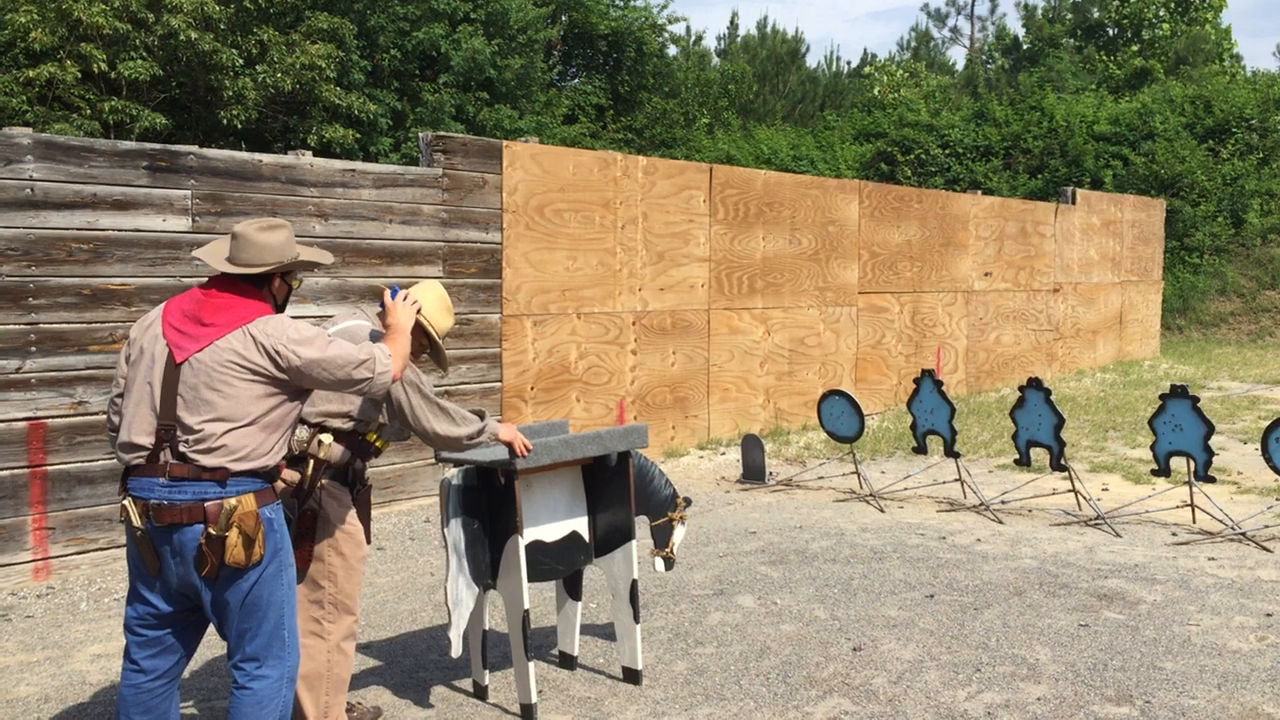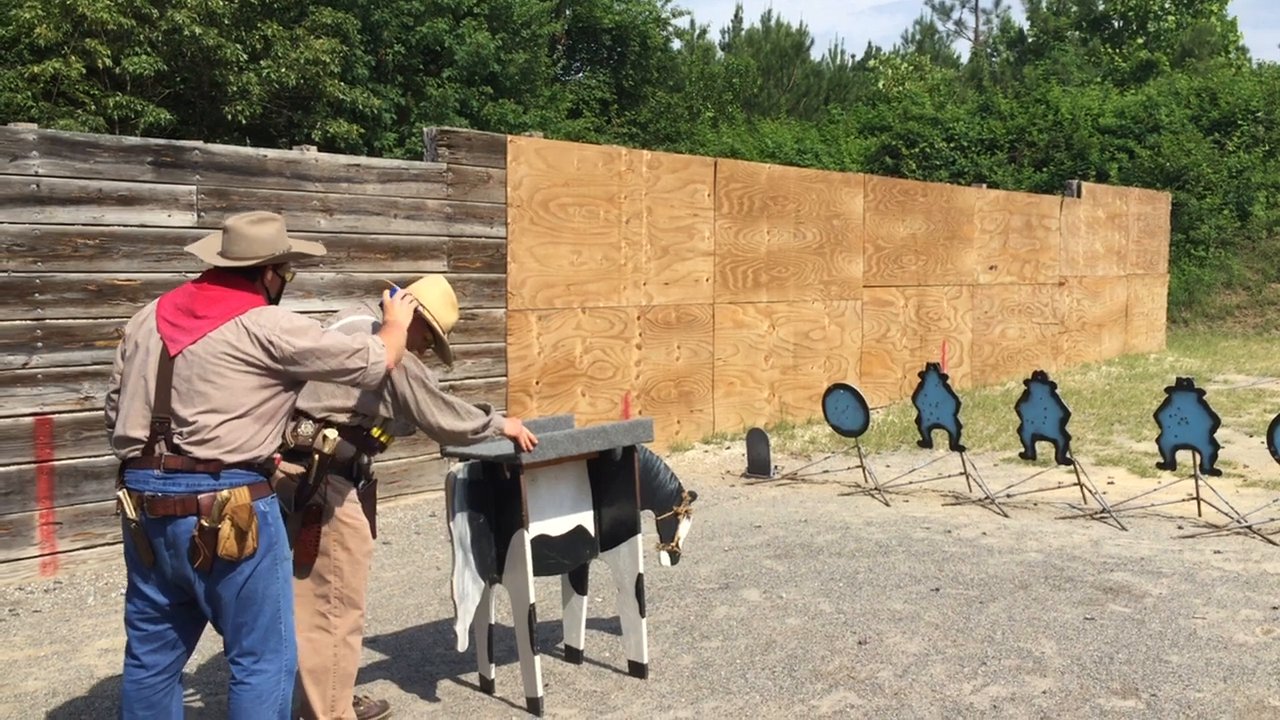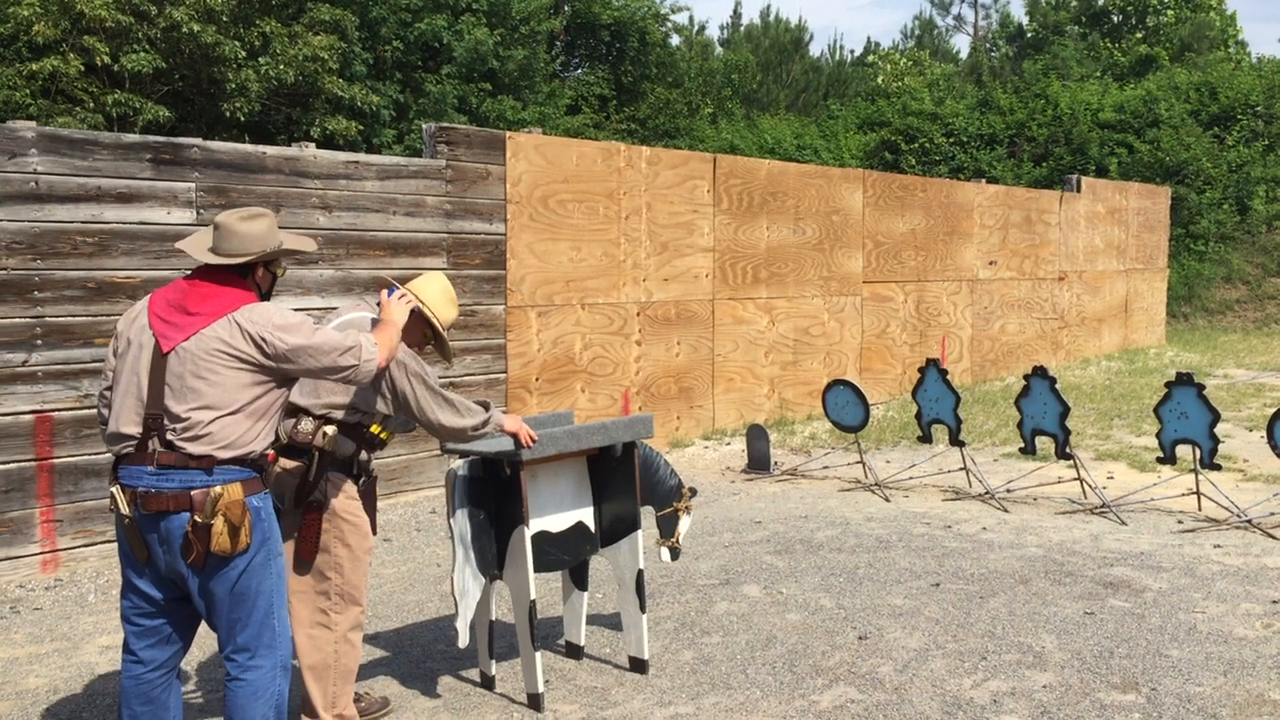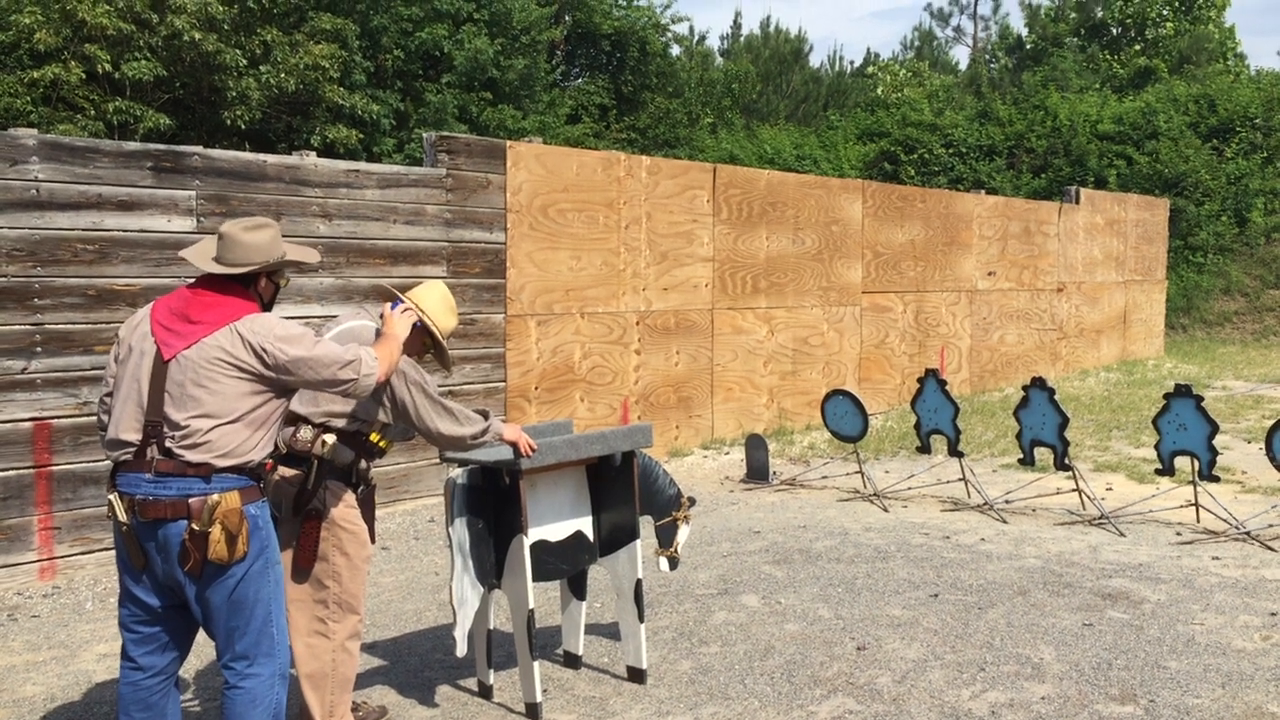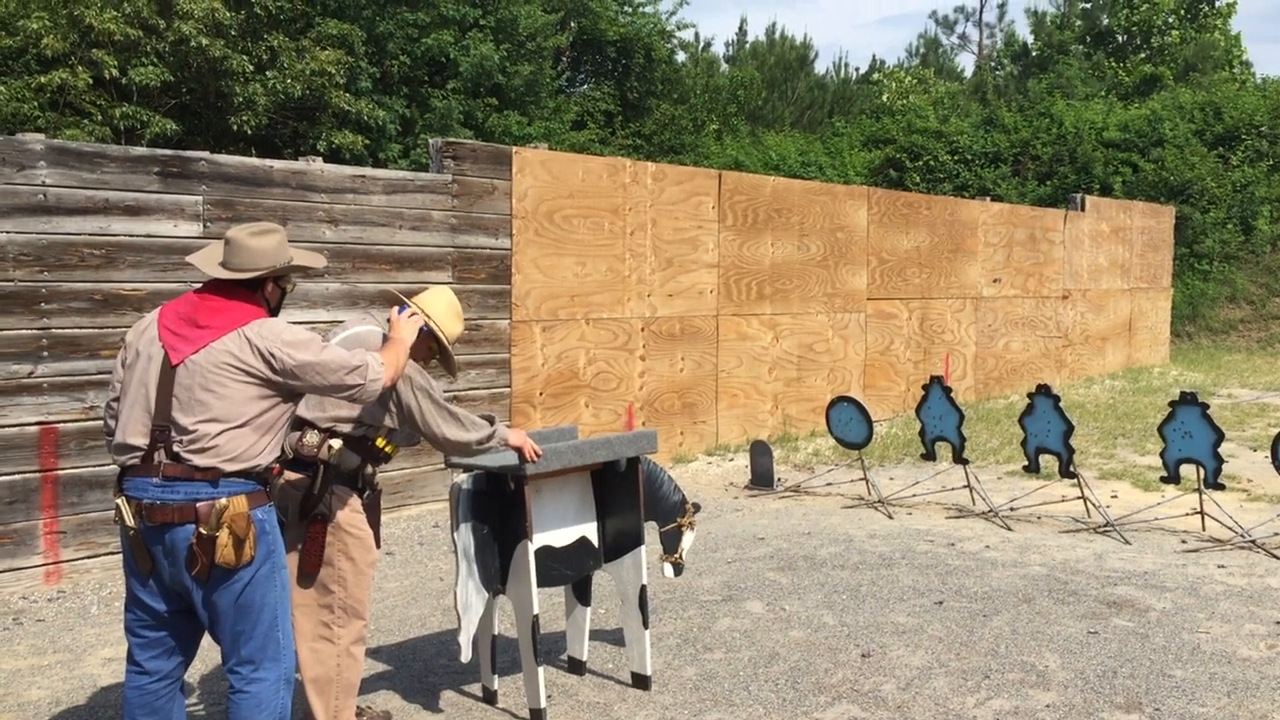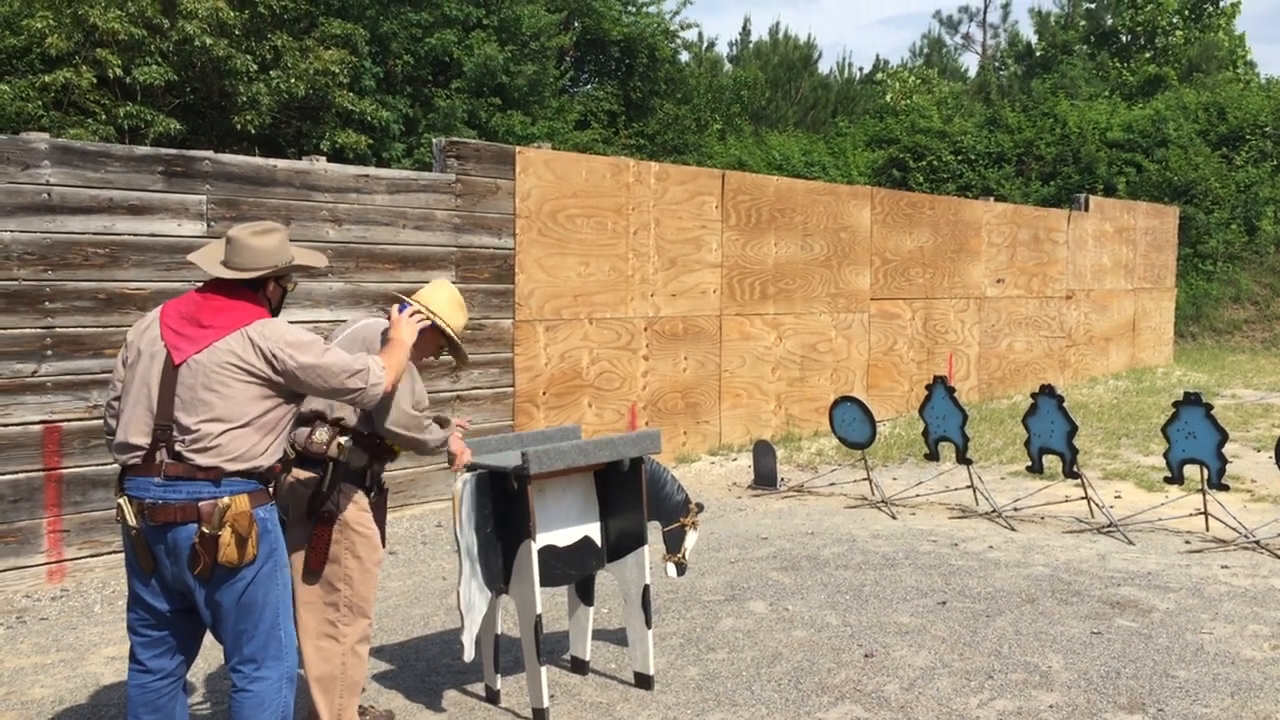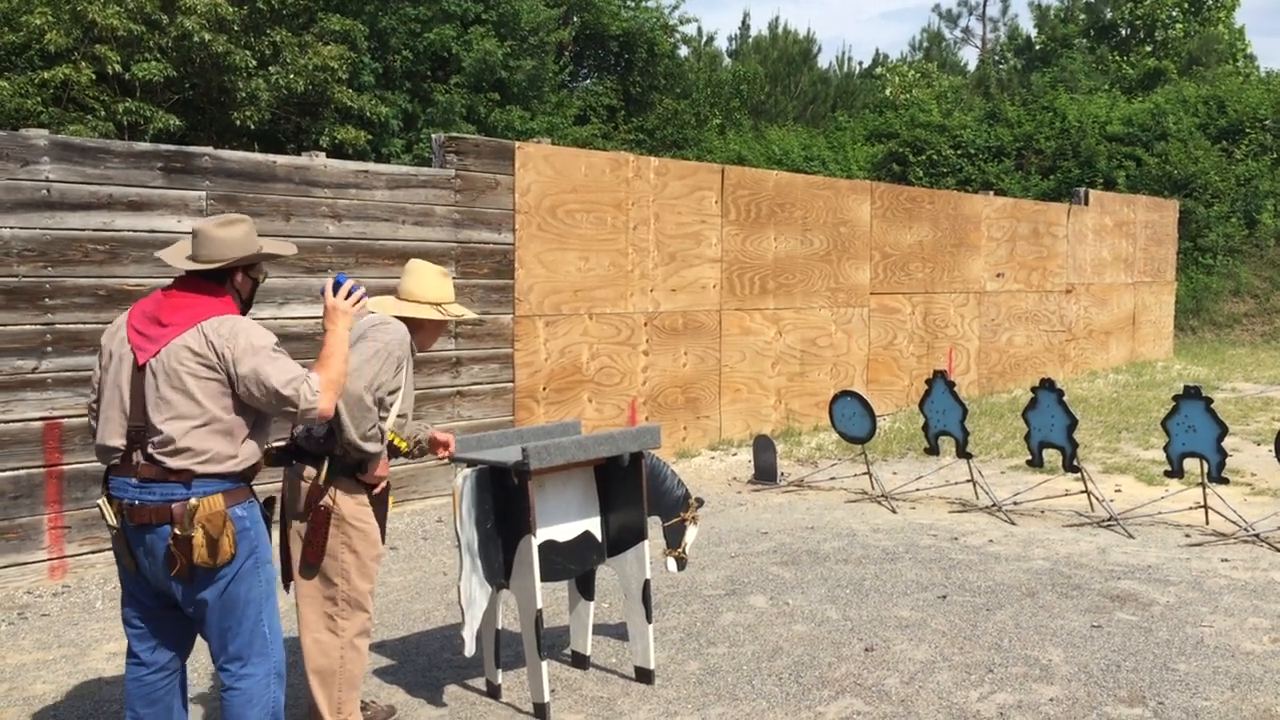
dt=0.5s
person 1, frame 1
left shoulder: (152, 323)
right shoulder: (276, 337)
left elbow: (116, 418)
right elbow: (383, 371)
right wrist: (398, 326)
left hip: (148, 512)
right hip: (228, 515)
left knee: (150, 661)
right knee: (264, 664)
person 1, frame 2
left shoulder: (148, 317)
right shoulder: (269, 329)
left elbow: (114, 411)
right elbow: (376, 361)
right wrist: (396, 322)
left hip: (145, 504)
right hip: (225, 507)
left knee: (151, 655)
right knee: (262, 657)
person 1, frame 3
left shoulder: (140, 313)
right shoulder: (261, 324)
left elbow: (107, 407)
right elbow: (367, 358)
right wrist: (391, 320)
left hip: (138, 500)
right hip: (217, 501)
left knee: (149, 651)
right knee: (258, 654)
person 1, frame 4
left shoulder: (142, 321)
right shoulder: (261, 335)
left elbow: (106, 414)
right elbow: (367, 373)
right wrist: (394, 334)
left hip: (136, 505)
right hip: (215, 510)
left knee: (147, 658)
right knee: (256, 662)
person 1, frame 5
left shoulder: (149, 326)
right shoulder: (267, 340)
left elbow: (113, 419)
right elbow: (372, 377)
right wrist: (399, 339)
left hip: (142, 511)
right hip: (221, 514)
left knee: (153, 662)
right knee: (261, 667)
person 1, frame 6
left shoulder: (150, 325)
right shoulder: (269, 340)
left elbow: (113, 418)
right elbow: (373, 381)
right wrist: (401, 338)
left hip: (144, 509)
right hip: (223, 514)
left knee: (155, 661)
right knee: (264, 664)
person 1, frame 7
left shoulder: (127, 324)
right shoulder: (231, 332)
left elbow: (98, 413)
right elbow: (317, 403)
right wrist: (337, 328)
left hip: (131, 508)
right hip: (206, 513)
left knee: (154, 655)
right knee: (253, 662)
person 2, frame 1
left shoulder: (353, 328)
right shoulder: (378, 348)
left elbow: (404, 414)
right elbow: (433, 419)
right wrist: (494, 429)
left hip: (304, 476)
right hip: (317, 481)
left knee: (318, 604)
right knee: (330, 610)
person 2, frame 2
left shoulder: (356, 323)
left elbow: (418, 407)
right elbow: (438, 414)
right wrist: (500, 424)
left hip: (309, 469)
right hip: (323, 475)
left knee: (319, 598)
right knee: (337, 603)
person 2, frame 3
left shoulder: (355, 318)
left elbow: (413, 405)
right elbow: (439, 411)
right wrist: (499, 420)
left hip: (303, 466)
right hip: (323, 474)
left knee: (321, 596)
right knee: (338, 601)
person 2, frame 4
left shoulder: (356, 327)
right elbow: (439, 420)
right wrist: (498, 430)
left hip: (302, 475)
right hip: (322, 483)
left knee: (318, 605)
right knee: (335, 609)
person 2, frame 5
left shoulder: (362, 332)
left elbow: (414, 418)
right elbow: (442, 423)
right wrist: (504, 435)
left hip: (310, 480)
right hip: (328, 488)
left knee: (325, 610)
right knee: (340, 614)
person 2, frame 6
left shoulder: (368, 330)
right shoulder: (386, 338)
right elbow: (401, 418)
left wrist: (437, 427)
right wrist: (445, 437)
left hip: (320, 478)
right hip: (334, 485)
left knee: (329, 607)
right knee: (344, 612)
person 2, frame 7
left shoulder: (390, 334)
right shoulder: (390, 334)
right elbow: (349, 393)
left wrist: (421, 436)
right wrist: (373, 460)
left hip: (333, 479)
right hip: (335, 484)
left knee: (335, 604)
right knee: (344, 608)
